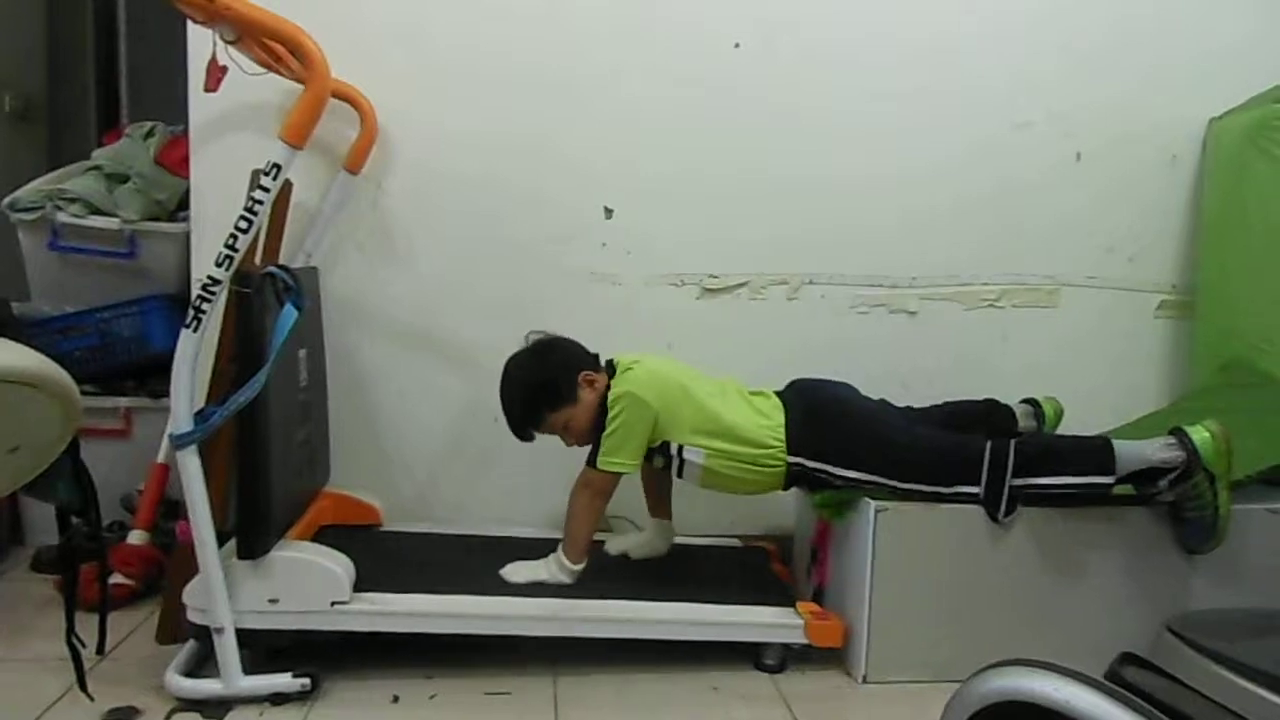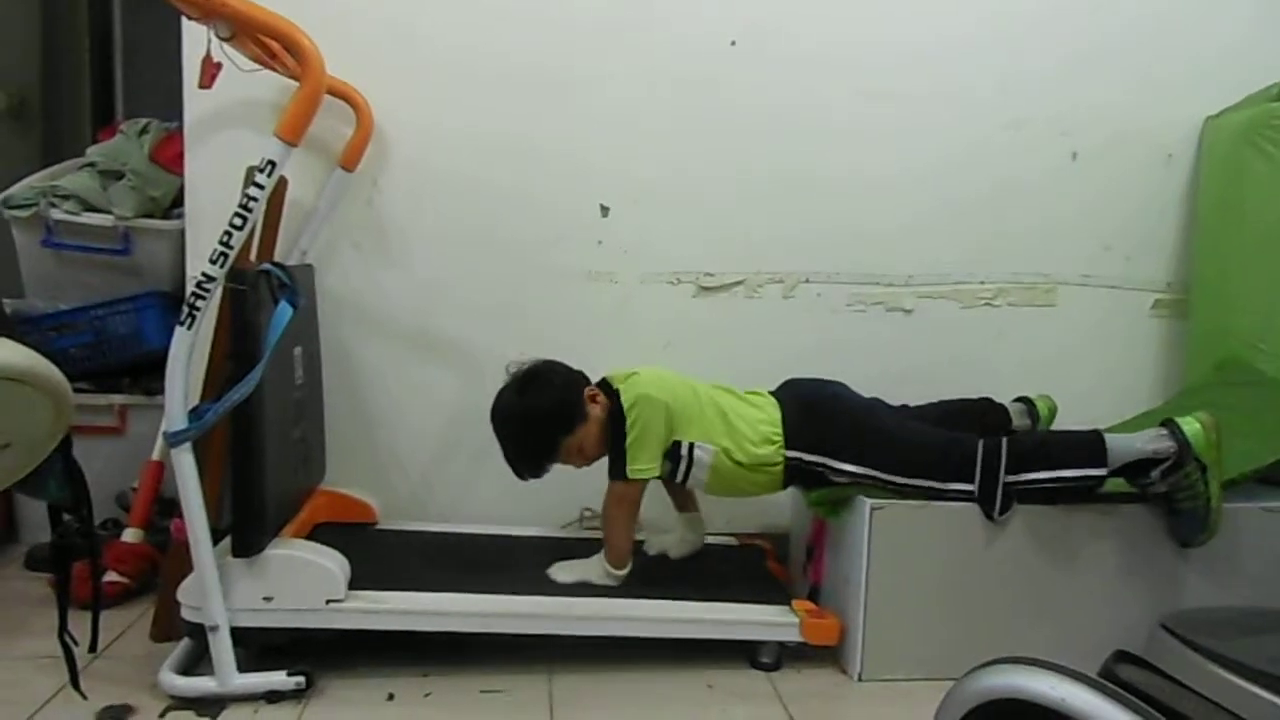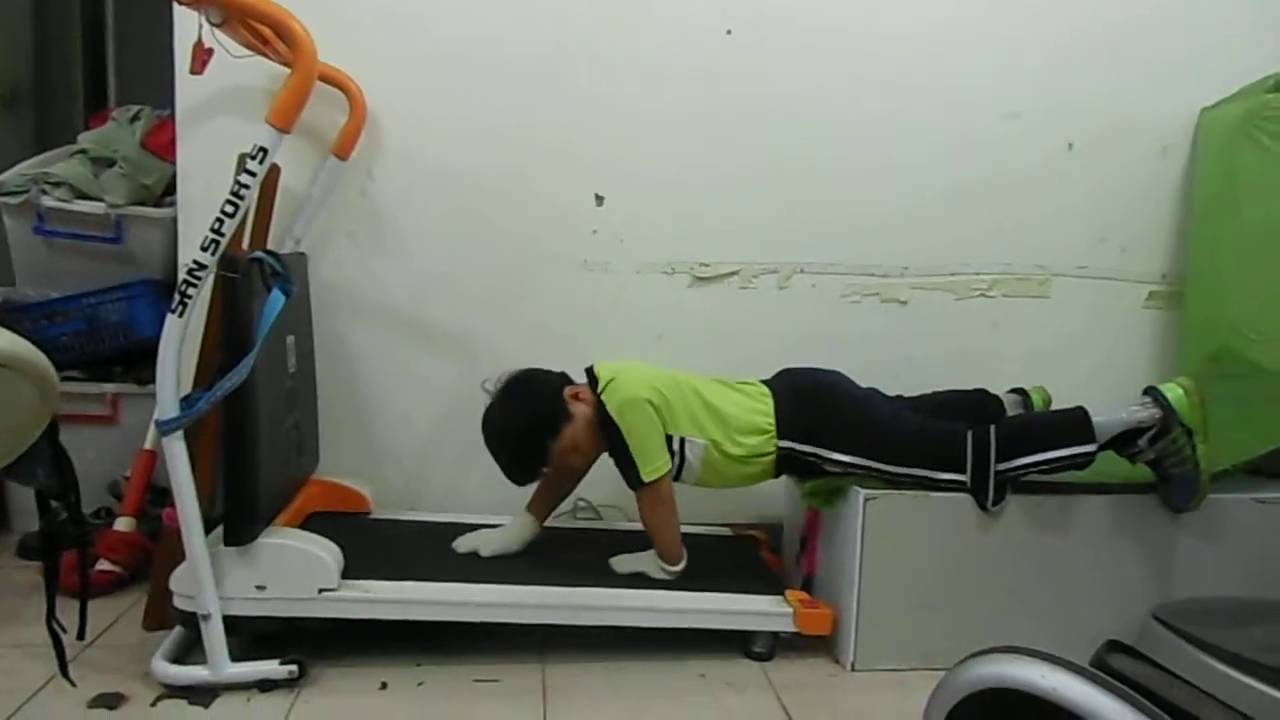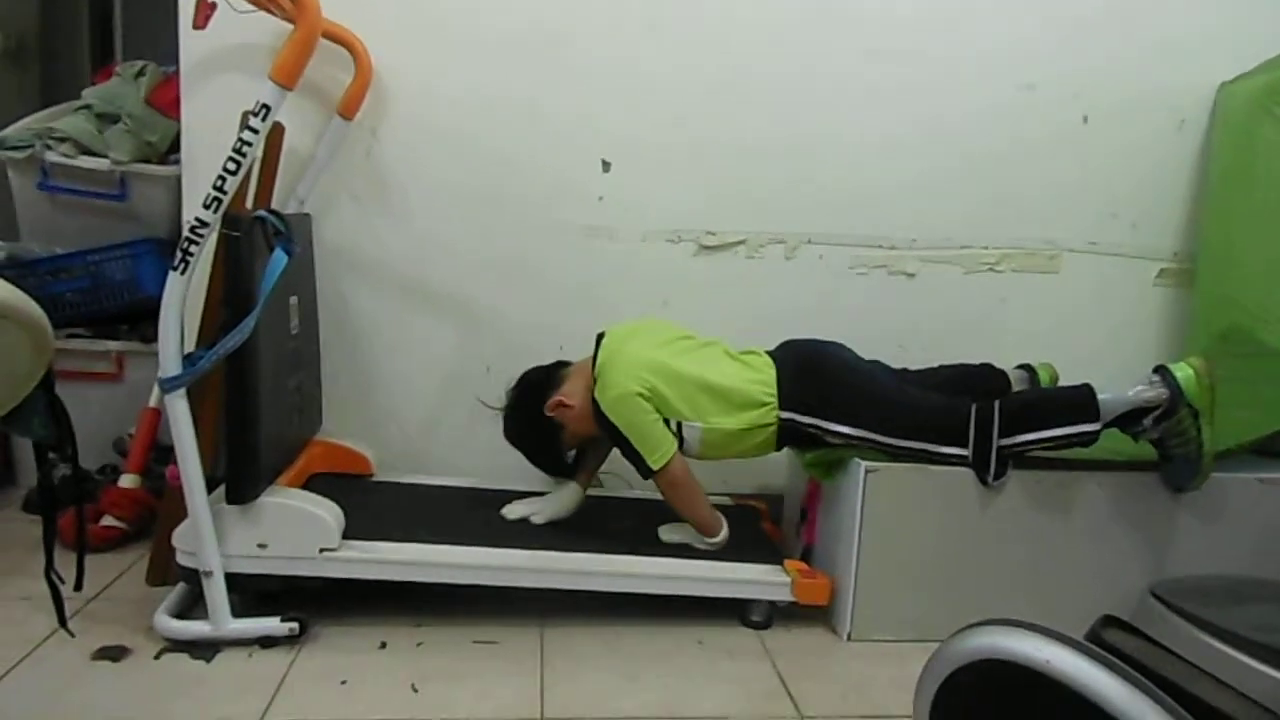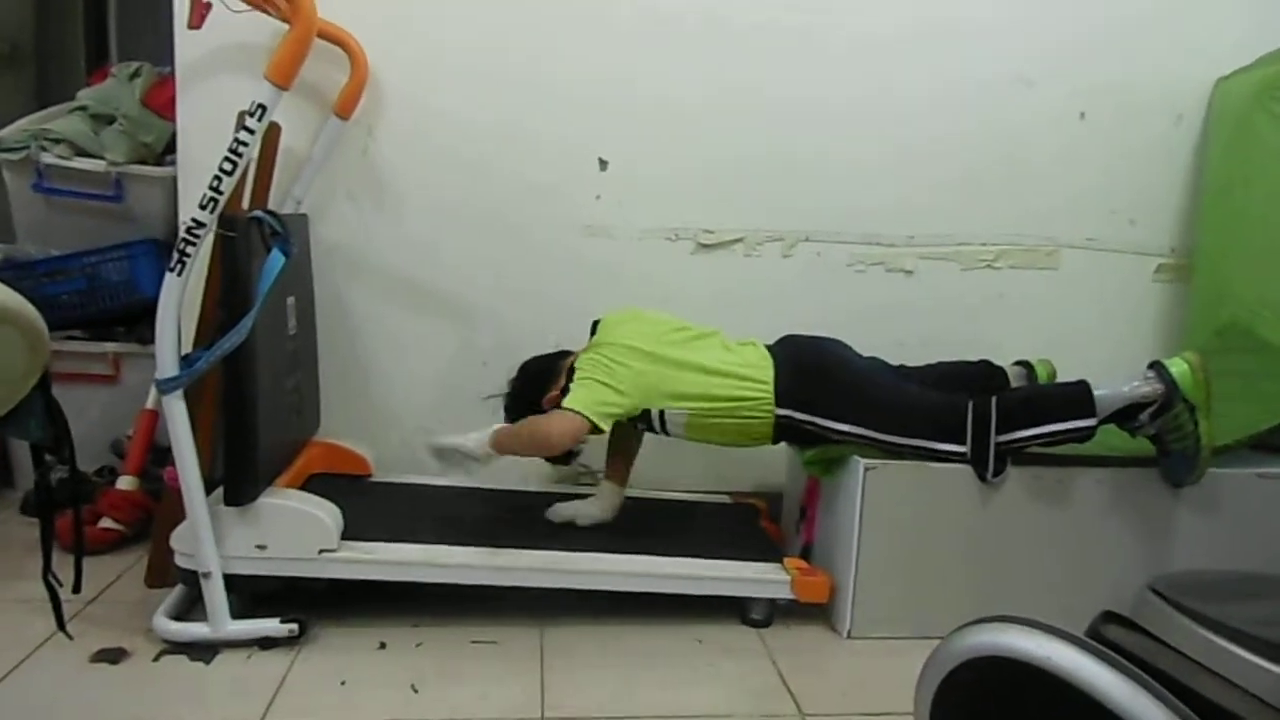
dt=0.7s
person 1, frame 1
left shoulder: (628, 394)
right shoulder: (632, 371)
left elbow: (593, 488)
right elbow: (657, 457)
left wrist: (565, 563)
right wrist: (657, 534)
left hip: (816, 441)
right hip: (806, 413)
left knee: (980, 471)
right knee: (922, 427)
left ankle: (1175, 456)
person 1, frame 2
left shoulder: (636, 400)
right shoulder: (623, 393)
left elbow: (623, 499)
right elbow: (670, 458)
left wrist: (608, 567)
right wrist: (690, 528)
left hip: (814, 436)
right hip: (802, 410)
left knee: (977, 469)
right knee: (920, 427)
left ankle: (1164, 450)
right ankle: (1017, 415)
person 1, frame 3
left shoulder: (623, 401)
right shoulder: (598, 388)
left elbow: (657, 495)
right elbow: (563, 470)
left wrist: (666, 562)
right wrist: (521, 527)
left hip: (806, 425)
right hip: (793, 403)
left knee: (971, 458)
right knee: (909, 416)
left ankle: (1147, 418)
right ankle: (1011, 404)
person 1, frame 4
left shoulder: (618, 391)
right shoulder: (613, 345)
left elbow: (672, 476)
right elbow: (607, 435)
left wrist: (710, 534)
right wrist: (565, 495)
left hip: (807, 401)
right hip: (800, 367)
left knee: (974, 434)
right knee: (920, 391)
left ankle: (1154, 397)
person 1, frame 5
left shoulder: (602, 371)
right shoulder: (615, 330)
left elbow: (554, 437)
right elbow: (631, 418)
left wrist: (478, 444)
right wrist: (608, 496)
left hip: (804, 398)
right hip: (796, 362)
left knee: (969, 430)
right knee: (916, 386)
left ankle: (1149, 392)
